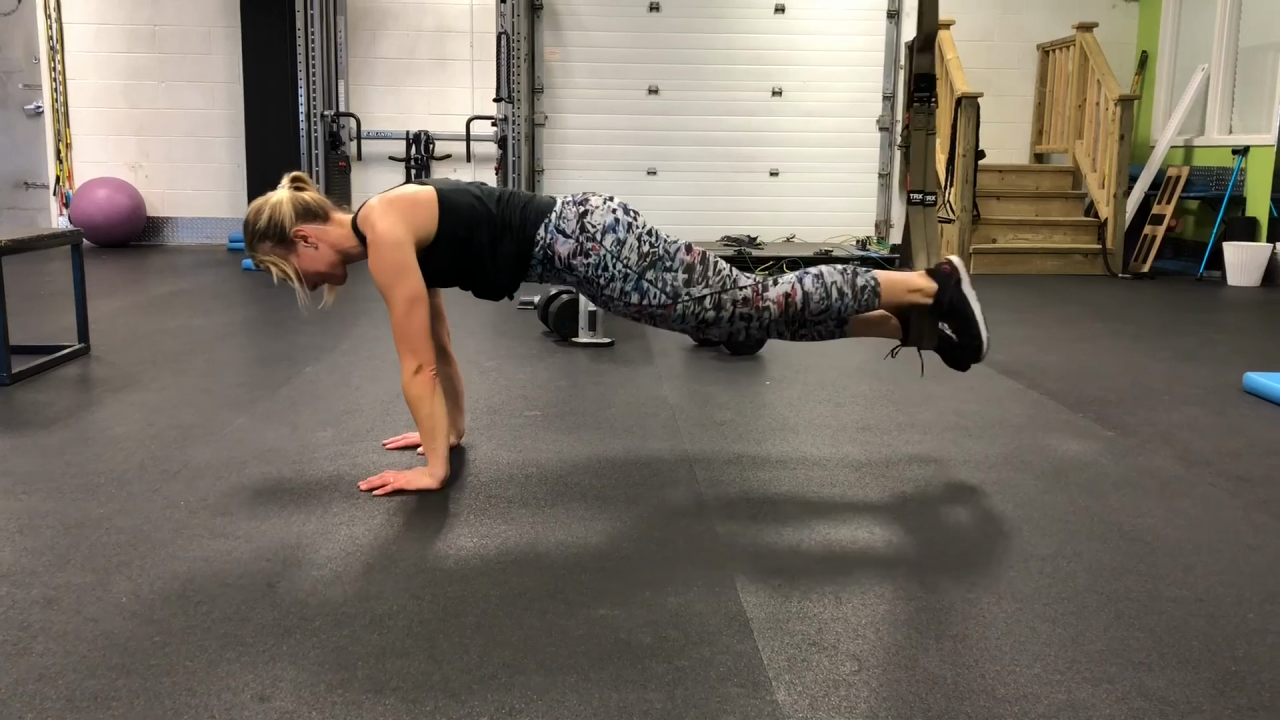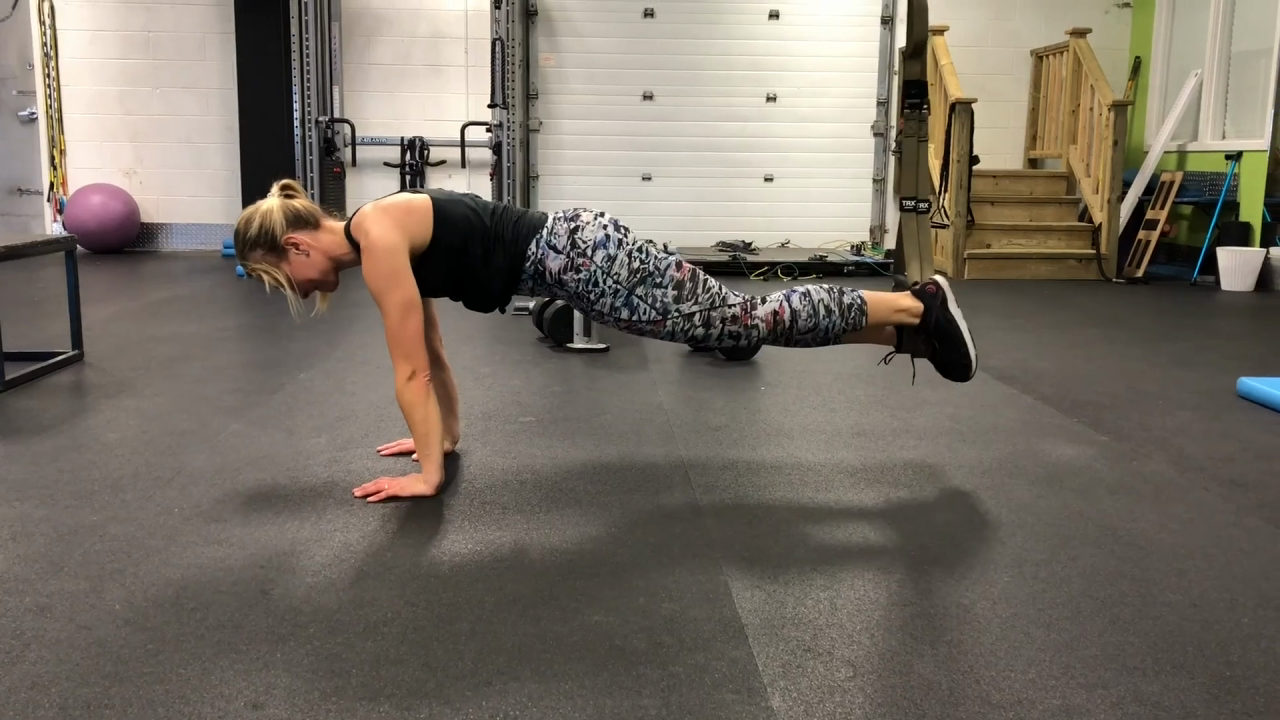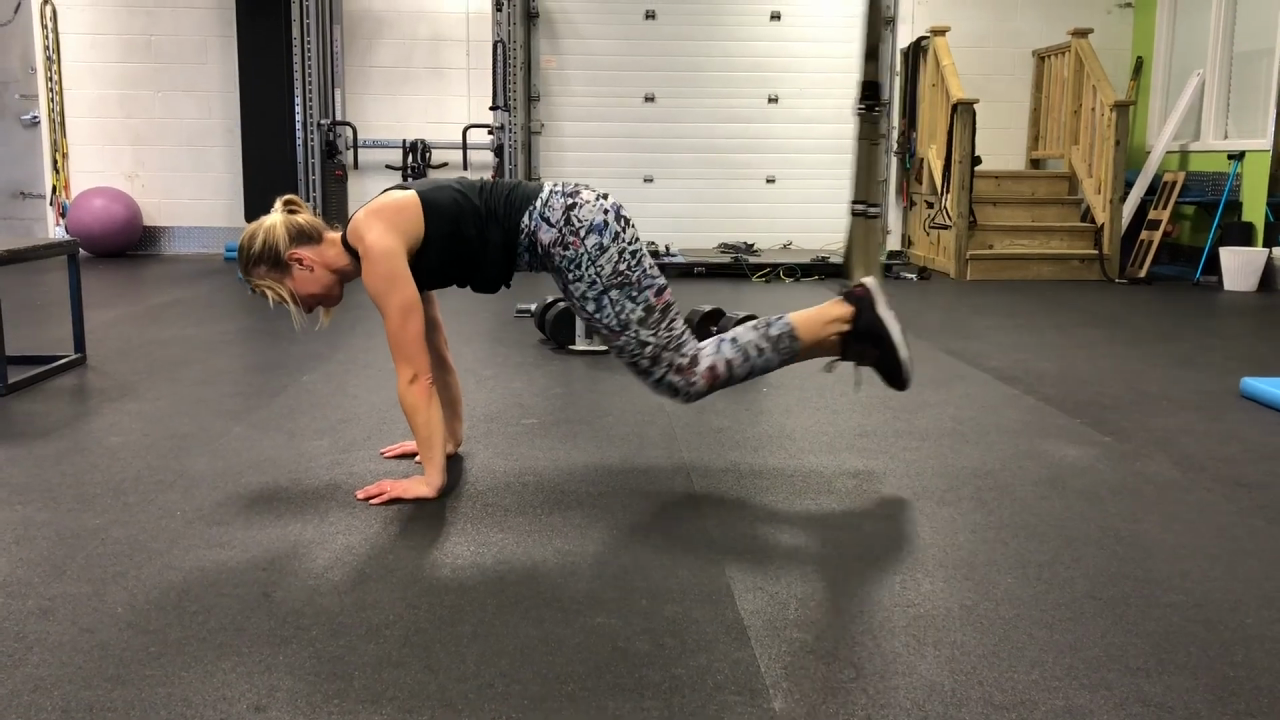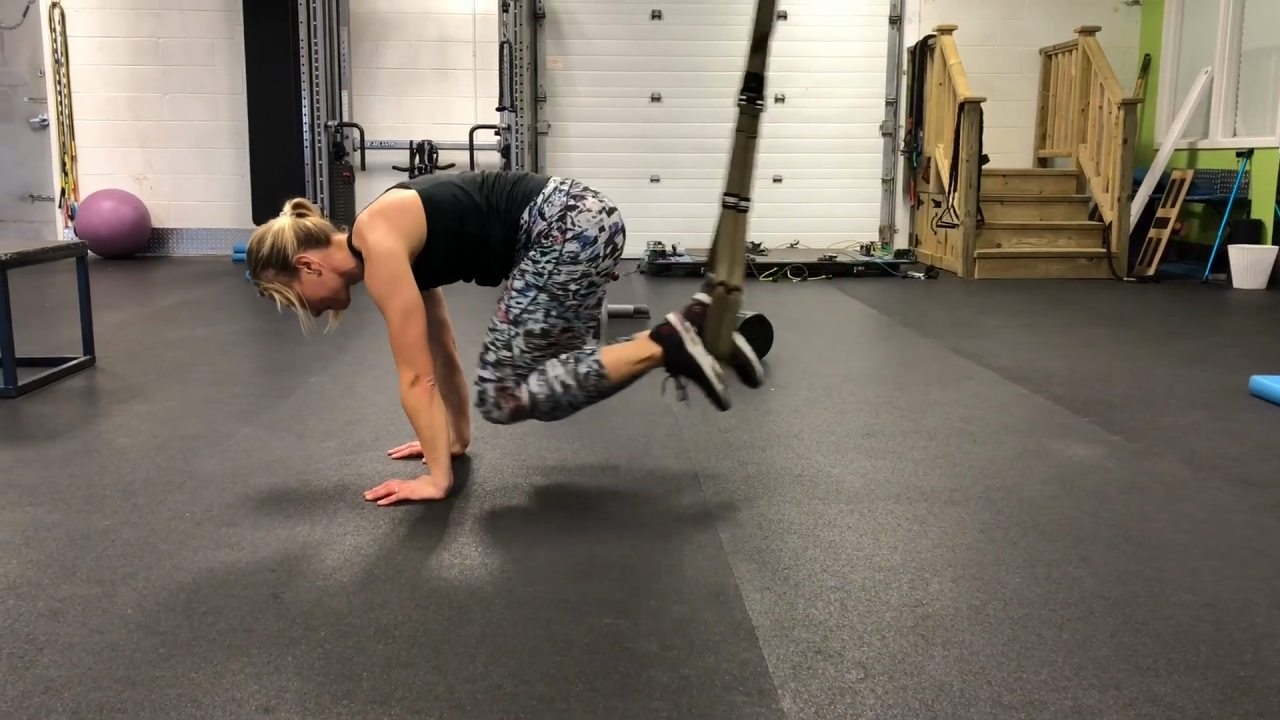
dt=0.5s
person 1, frame 1
left shoulder: (383, 230)
right shoulder: (396, 234)
left elbow: (417, 363)
right elbow: (437, 348)
left wrist: (432, 467)
right wrist: (449, 430)
left hip: (587, 241)
right hip: (582, 241)
left knee: (760, 305)
right knee: (754, 315)
left ankle: (931, 287)
right ankle: (908, 323)
person 1, frame 2
left shoulder: (376, 237)
right shoulder: (388, 240)
left elbow: (411, 370)
right elbow: (432, 354)
left wrist: (429, 474)
right wrist: (445, 435)
left hip: (578, 256)
right hip: (571, 256)
left knee: (748, 321)
right knee: (745, 321)
left ankle: (919, 309)
right ankle: (908, 330)
person 1, frame 3
left shoulder: (374, 245)
right shoulder: (385, 245)
left elbow: (413, 373)
right elbow: (434, 354)
left wrist: (431, 477)
right wrist: (448, 438)
left hip: (571, 226)
right hip: (567, 228)
left knee: (684, 373)
right knee: (682, 364)
left ankle: (847, 314)
right ankle: (848, 334)
person 1, frame 4
left shoulder: (376, 247)
right shoulder: (396, 241)
left elbow: (417, 376)
right elbow: (441, 350)
left wrist: (438, 476)
right wrist: (456, 437)
left hip: (570, 226)
right hip: (583, 222)
left knee: (501, 394)
right knee: (535, 379)
left ankle: (661, 347)
right ankle: (682, 328)
